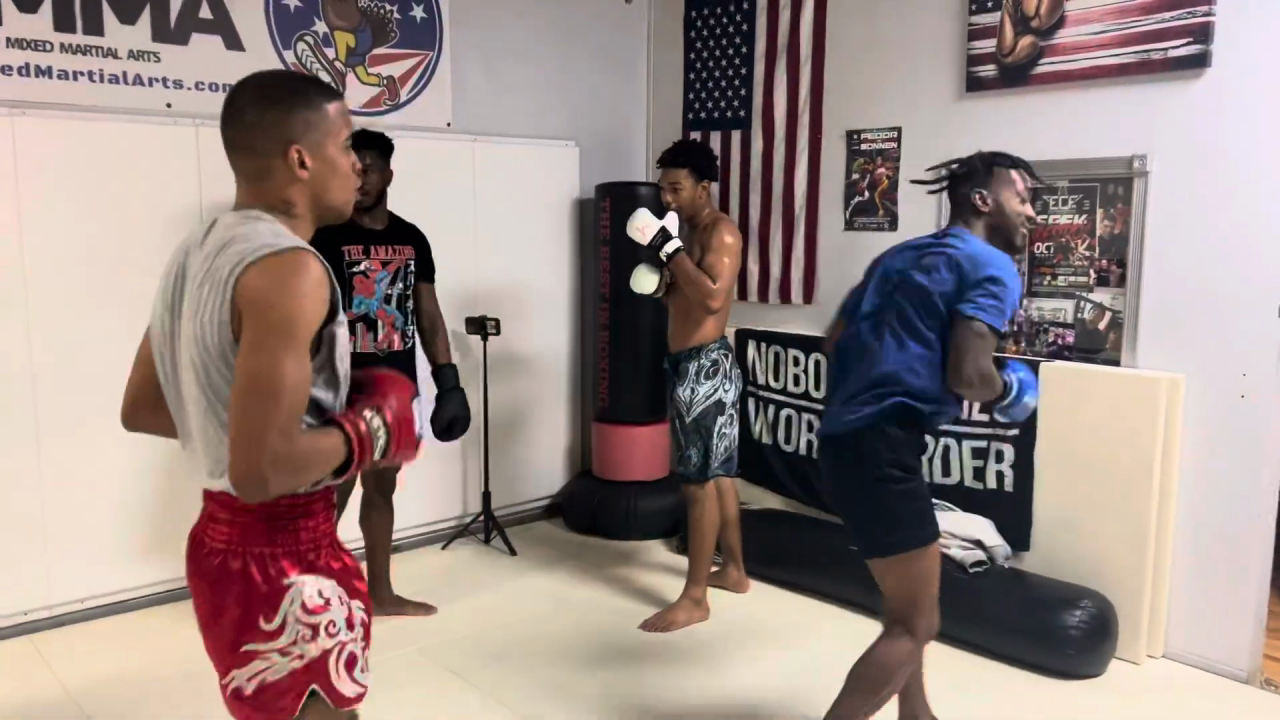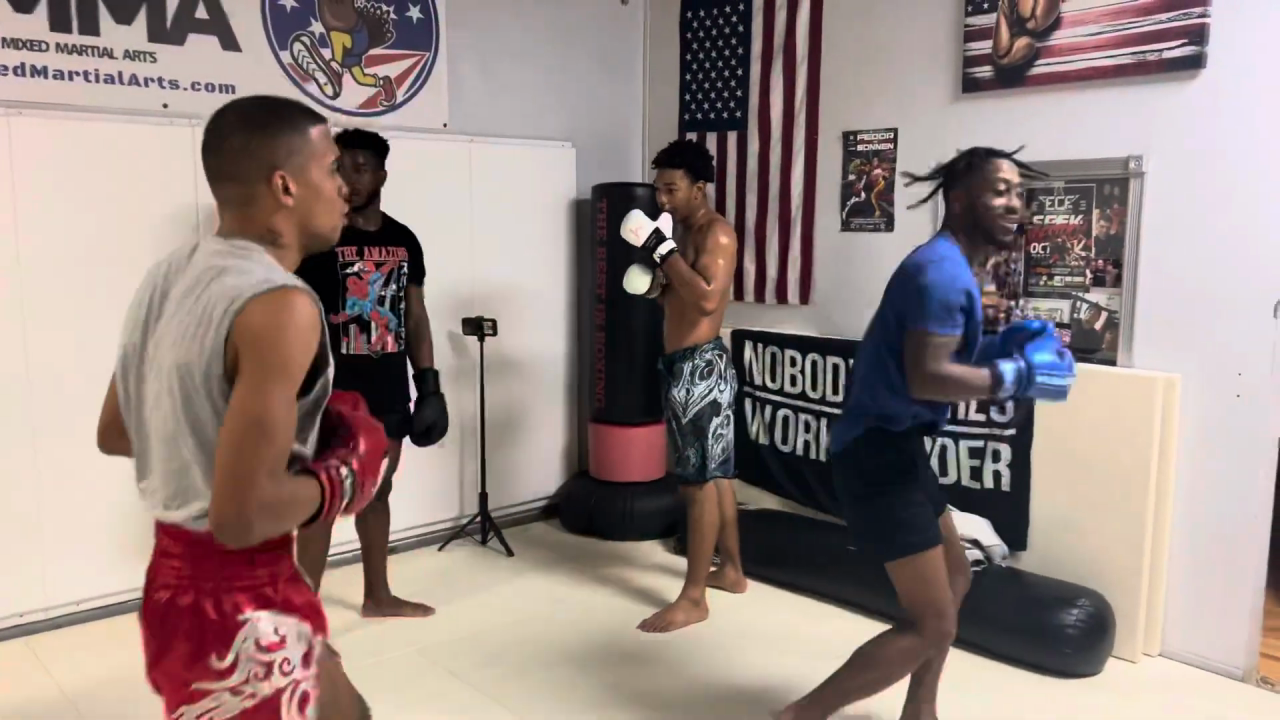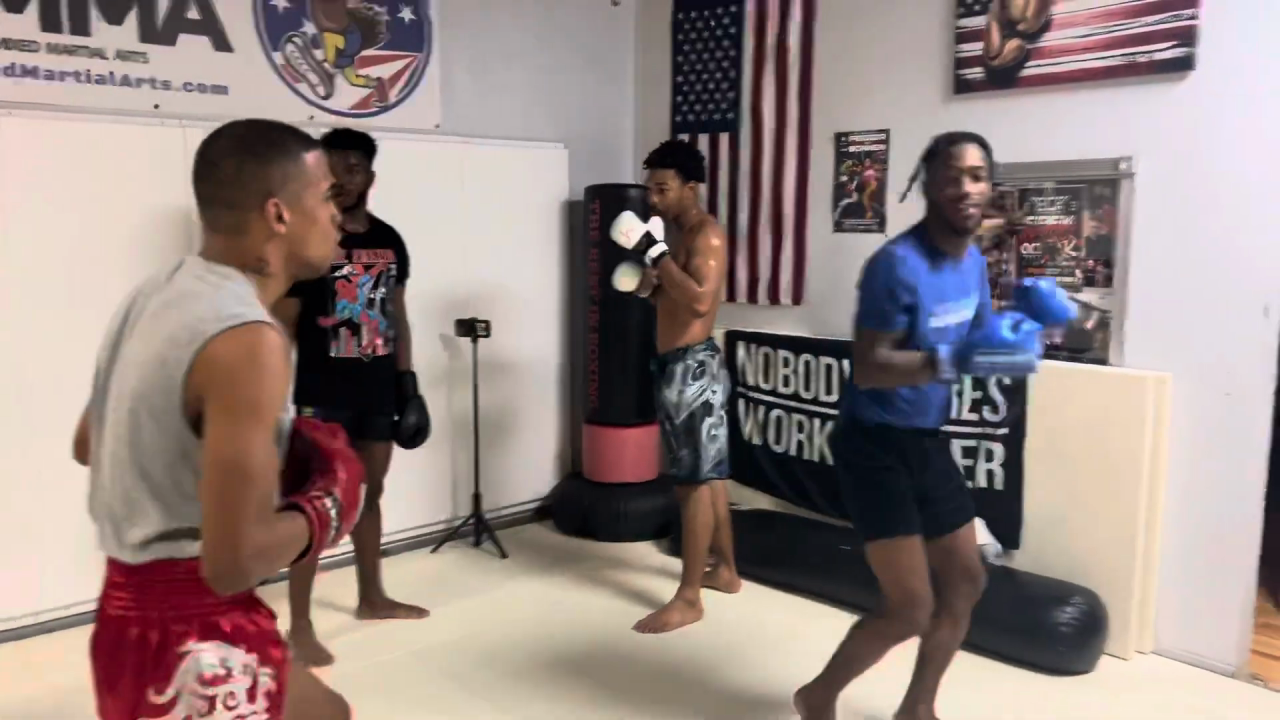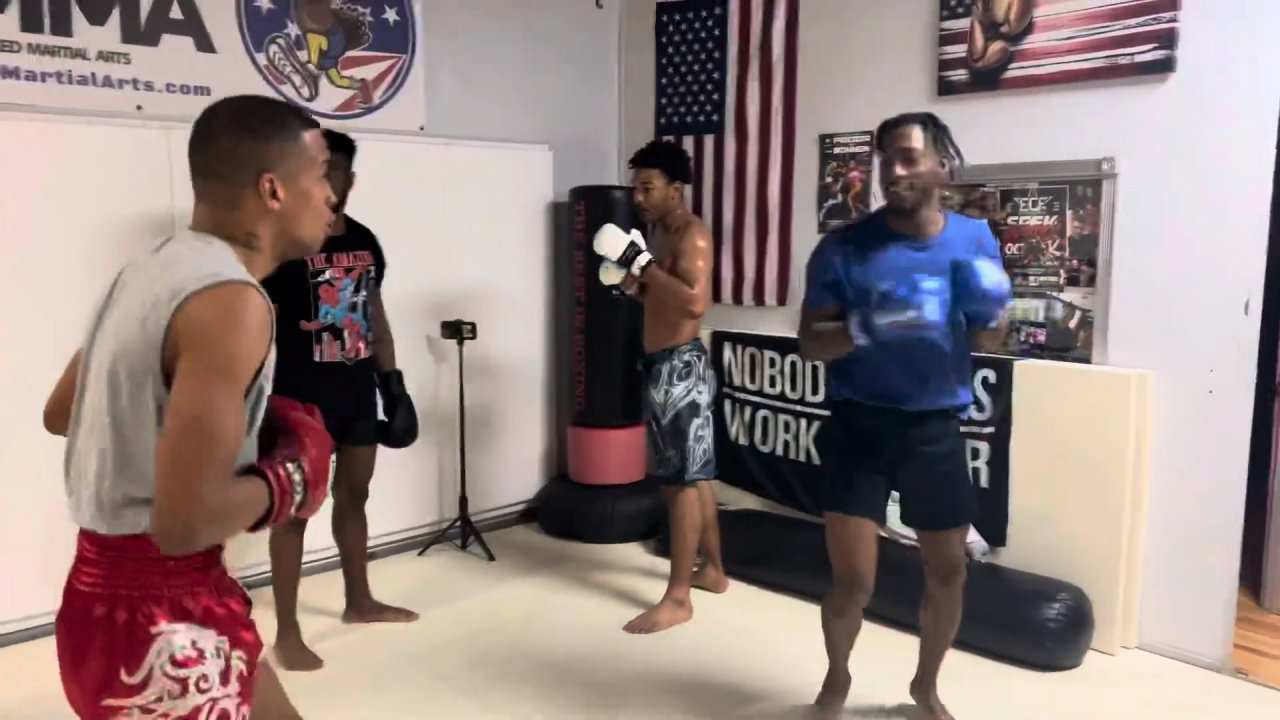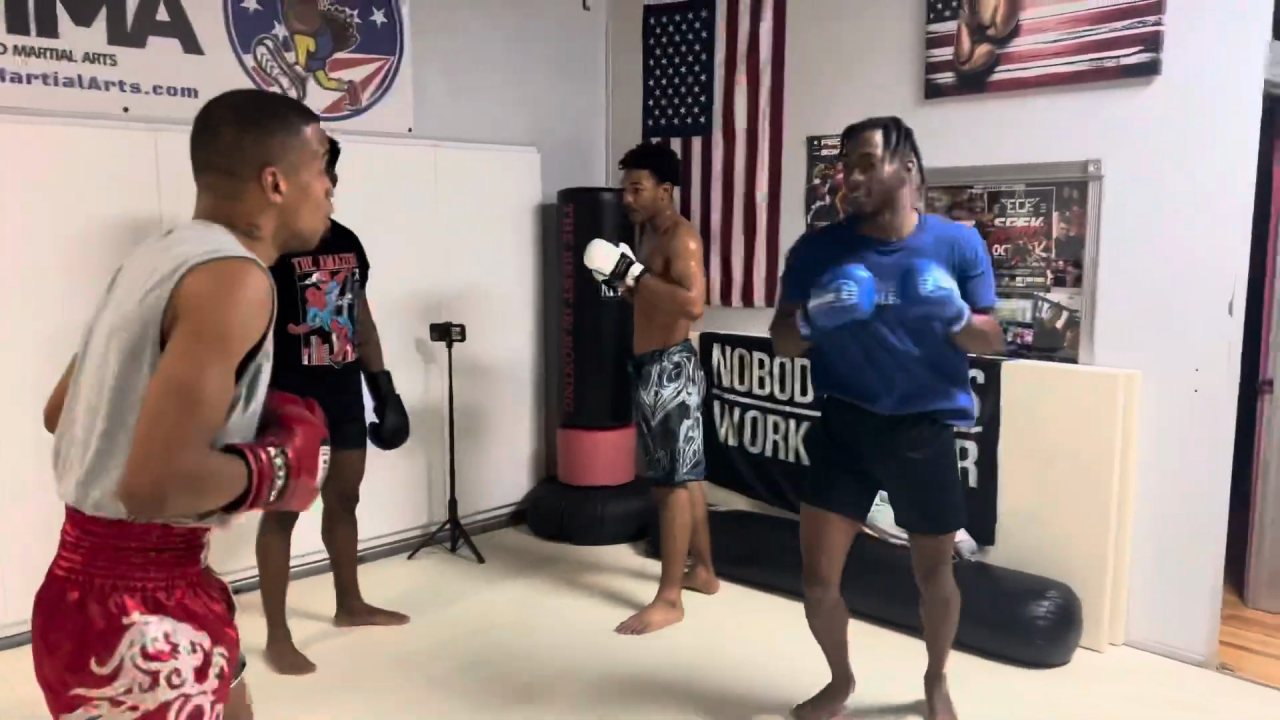
dt=0.1s
person 1, frame 1
left shoulder: (199, 250)
right shoulder: (289, 269)
left elbow: (141, 411)
right elbow: (261, 468)
right wrist: (369, 432)
left hip: (229, 539)
right hip: (283, 558)
person 1, frame 2
left shoulder: (175, 274)
right shoulder: (280, 307)
left elbow: (115, 433)
right elbow: (240, 514)
right wrist: (340, 475)
left hip: (184, 577)
right hip: (232, 600)
person 1, frame 3
left shoulder: (158, 296)
right shoulder: (247, 342)
left elbow: (91, 445)
right elbow: (231, 563)
right wrist: (323, 507)
left hip: (144, 603)
right hip: (187, 635)
person 1, frame 4
left shoulder: (159, 266)
right shoulder: (228, 304)
left elbow: (59, 413)
right elbow: (183, 521)
right wrist: (286, 481)
left hip: (133, 589)
right hip: (157, 608)
person 1, frame 5
left shoulder: (164, 257)
right shoulder: (235, 282)
left elbow: (62, 412)
right elbow: (153, 485)
right wrist: (272, 466)
left hip: (104, 573)
right hip: (134, 602)
person 2, frame 1
left shoulder: (897, 258)
right shoulder: (991, 268)
left elbow: (838, 341)
right elbow: (968, 375)
right wrist: (1012, 393)
left hip: (847, 438)
right hip: (881, 446)
left knee: (913, 587)
right knee: (912, 624)
person 2, frame 2
left shoulder: (950, 267)
right shoulder: (940, 268)
right elbow: (926, 379)
left wrist: (1003, 350)
right wrist: (1016, 378)
left hip: (891, 448)
right hip: (874, 455)
left knee: (954, 575)
right knee: (933, 621)
person 2, frame 3
left shoulder: (973, 260)
right shoulder: (897, 266)
right elbow: (870, 368)
right wrist: (957, 357)
left hip: (926, 441)
right hip: (879, 447)
left knee: (966, 581)
right knee: (906, 610)
person 2, frame 4
left shoulder: (972, 239)
right shoulder: (843, 249)
left elbow: (992, 332)
right elbow: (811, 345)
left wrist: (993, 303)
right wrist: (871, 326)
left hip: (935, 426)
right hip: (861, 425)
left knee: (946, 572)
right knee: (854, 584)
person 2, frame 5
left shoulder: (958, 243)
right shoulder: (816, 249)
left elbow: (990, 343)
right elbow: (783, 342)
left wrist: (952, 313)
right wrist: (810, 315)
left hip: (924, 431)
right hip: (845, 427)
left knee: (936, 576)
right knee: (818, 579)
person 3, frame 1
left shoulder: (412, 239)
right shoulder: (322, 237)
left elbow: (429, 315)
left wrist: (448, 382)
left knee: (382, 487)
right knee: (334, 494)
left ankle: (380, 592)
person 3, frame 2
left shoulder: (403, 241)
left elbow: (417, 317)
left wrist: (429, 386)
left hip: (388, 386)
right hip: (334, 387)
left knee: (377, 488)
left ankle: (377, 595)
person 3, frame 3
left shoulder: (389, 241)
right elbow: (282, 323)
left wrist: (408, 389)
left hip: (376, 392)
right hip: (319, 396)
left knee: (369, 493)
left ankle: (372, 598)
right ankle: (299, 626)
person 3, frame 4
left shoulder: (366, 242)
left wrist: (394, 388)
right wrist: (270, 401)
left hip: (358, 391)
right hip: (303, 396)
left knee: (354, 494)
left ankle: (359, 602)
right ankle: (286, 633)
person 3, frame 5
left shoulder: (349, 243)
left wrist: (384, 388)
left hip: (343, 394)
right hip: (289, 398)
left knee: (344, 498)
right knee: (282, 511)
left ankle: (350, 604)
right ankle: (277, 637)
person 4, frame 1
left shoulder: (721, 231)
right shoulder: (686, 231)
left elbow: (712, 297)
left wrist: (667, 249)
right wrist: (657, 279)
left hip: (705, 365)
right hip: (686, 363)
left knee: (698, 481)
right knee: (717, 473)
left ankle: (694, 597)
right ankle: (733, 570)
person 4, frame 2
left shoulder: (716, 232)
right shoulder: (685, 232)
left elbow: (707, 299)
left wrist: (663, 251)
right wrist: (656, 283)
left hip: (699, 365)
right hip: (682, 363)
left knee: (698, 481)
right knee: (715, 474)
left ankle: (692, 598)
right ankle: (730, 570)
person 4, frame 3
left shoulder: (707, 233)
right shoulder: (678, 232)
left elbow: (699, 301)
left wrist: (654, 254)
right wrist: (647, 282)
left hip: (691, 365)
right hip: (675, 364)
left knee: (693, 482)
right knee: (709, 475)
left ankle: (688, 598)
right ankle: (724, 570)
person 4, frame 4
left shoulder: (692, 235)
right shoulder: (664, 234)
left elbow: (695, 302)
left wrist: (639, 263)
right wrist: (632, 279)
left hip: (679, 366)
right hip: (664, 365)
left knee: (680, 483)
right knee: (695, 475)
left ankle: (677, 599)
right ankle: (712, 570)
person 4, frame 5
left shoulder: (681, 236)
right shoulder: (652, 235)
left elbow: (692, 304)
left wrist: (633, 272)
right wrist: (624, 281)
left hip: (668, 367)
right hip: (653, 366)
left knee: (670, 484)
right knee: (685, 477)
left ankle: (668, 599)
right ankle: (702, 571)
